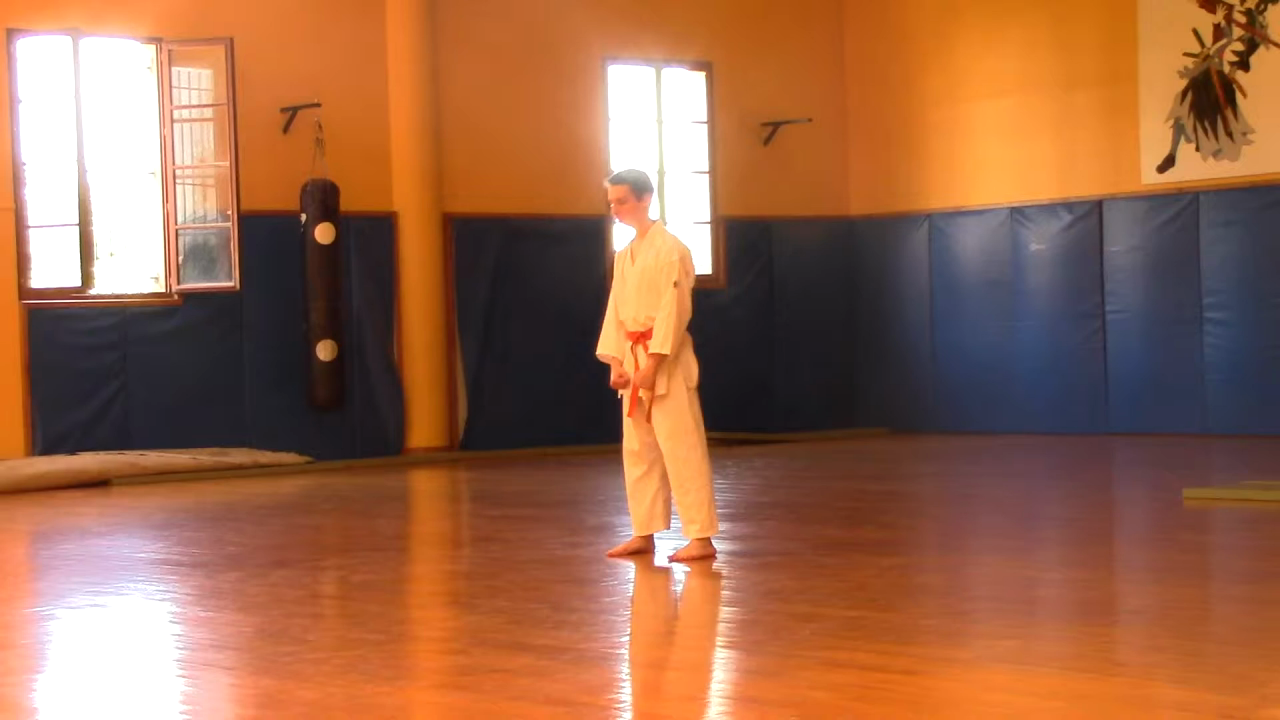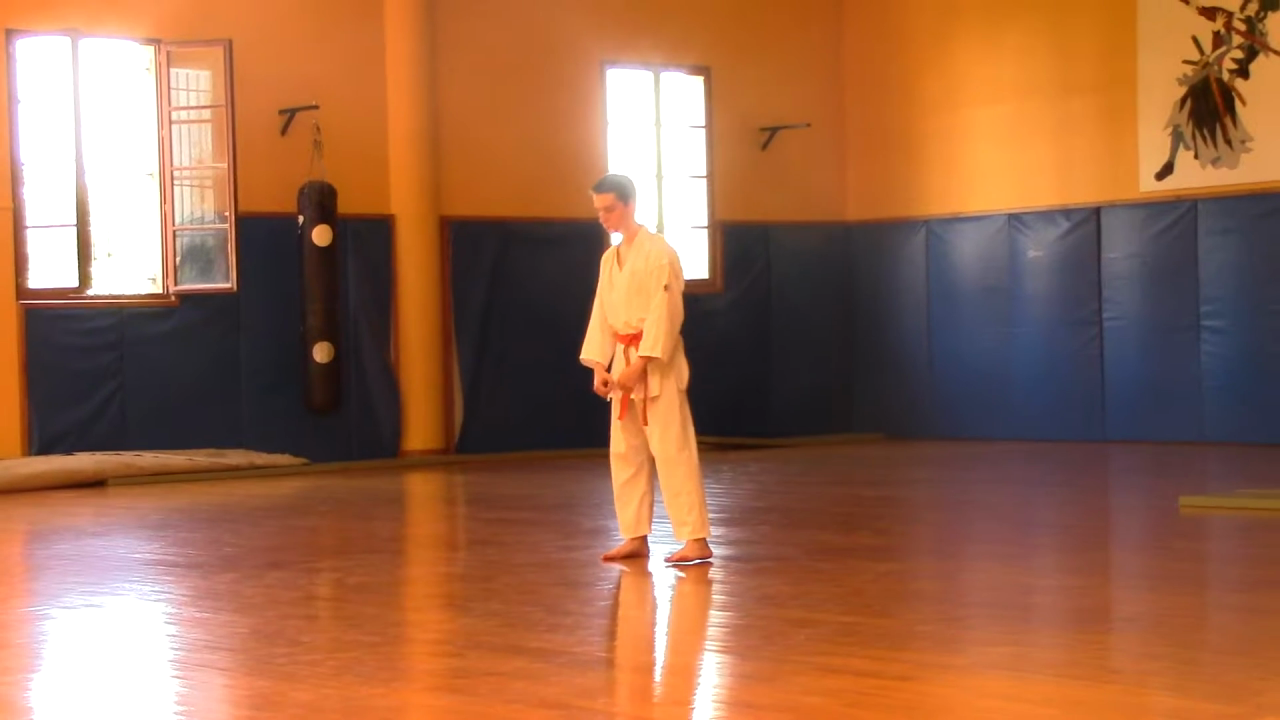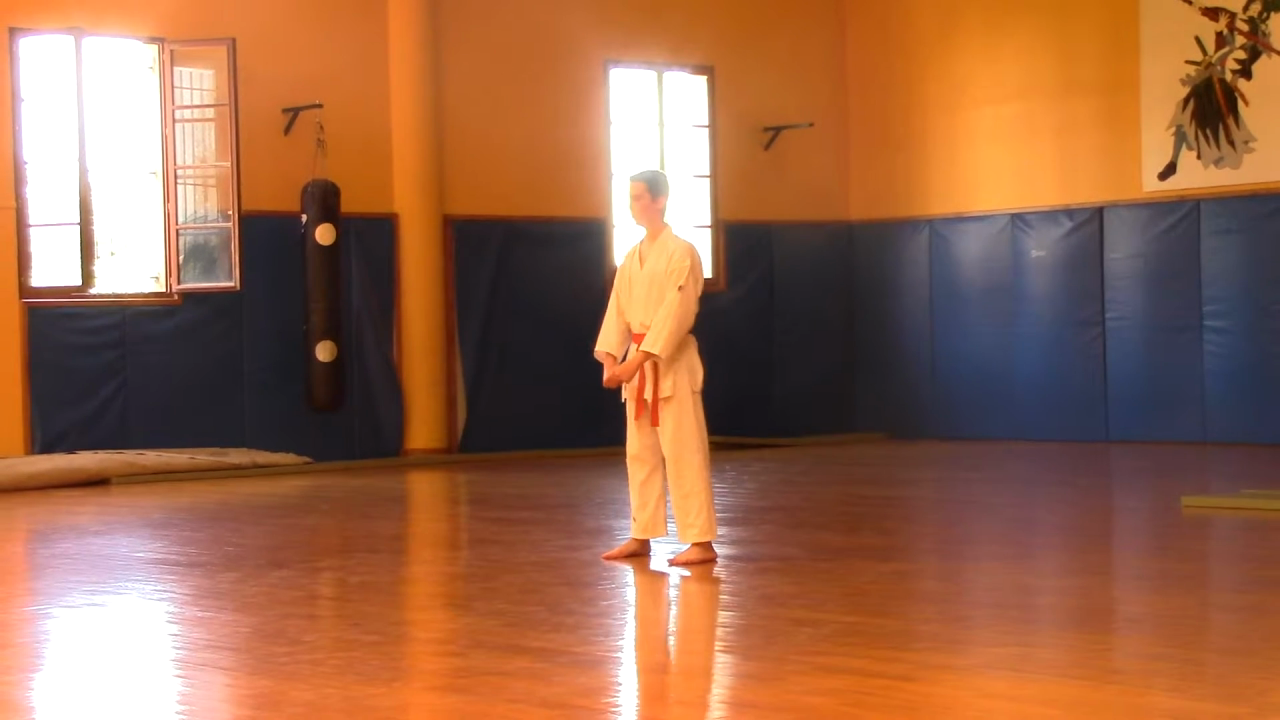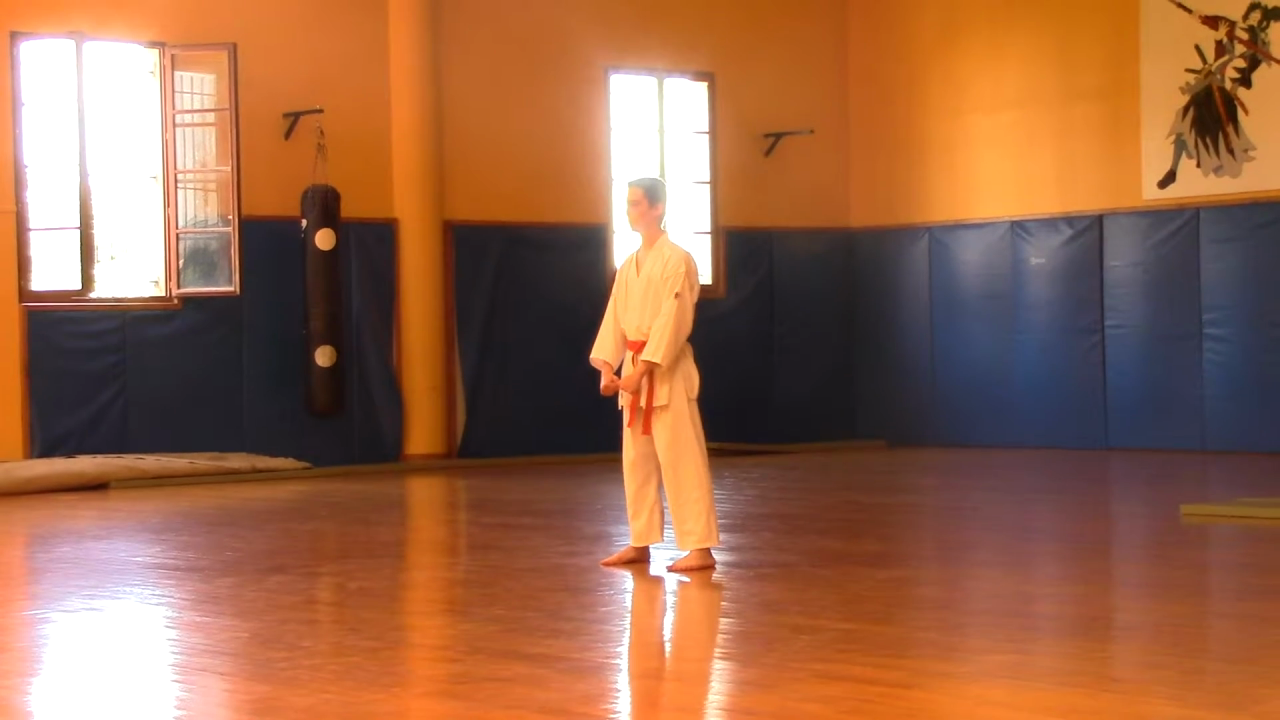
dt=0.5s
person 1, frame 1
left shoulder: (670, 249)
right shoulder: (624, 255)
left elbow: (674, 312)
right elbow: (616, 311)
left wrist: (652, 363)
right wrist: (616, 362)
left hip: (666, 358)
right hip: (634, 358)
left knee: (681, 447)
right knee: (638, 451)
left ankle: (701, 537)
right ankle: (644, 533)
person 1, frame 2
left shoulder: (659, 252)
right shoulder: (609, 258)
left elbow: (665, 314)
right elbow: (601, 316)
left wrist: (640, 364)
right wrist: (599, 367)
left hip: (657, 362)
right hip: (623, 361)
left knee: (672, 450)
right knee: (625, 453)
left ankle: (696, 539)
right ankle: (635, 537)
person 1, frame 3
left shoulder: (681, 252)
right shoulder: (631, 257)
left elbow: (675, 314)
right elbow: (617, 310)
left wrist: (638, 359)
right wrist: (611, 359)
left hip: (671, 361)
right hip: (638, 362)
left knee: (684, 452)
right knee: (641, 454)
left ankle: (701, 542)
right ankle: (642, 535)
person 1, frame 4
left shoulder: (676, 260)
right shoulder: (629, 265)
left elbow: (672, 322)
right elbow: (615, 318)
left wrist: (642, 370)
right wrist: (607, 367)
left hip: (667, 370)
right hip: (634, 369)
left knee: (682, 459)
right knee: (637, 460)
left ankle: (700, 547)
right ankle: (640, 542)
